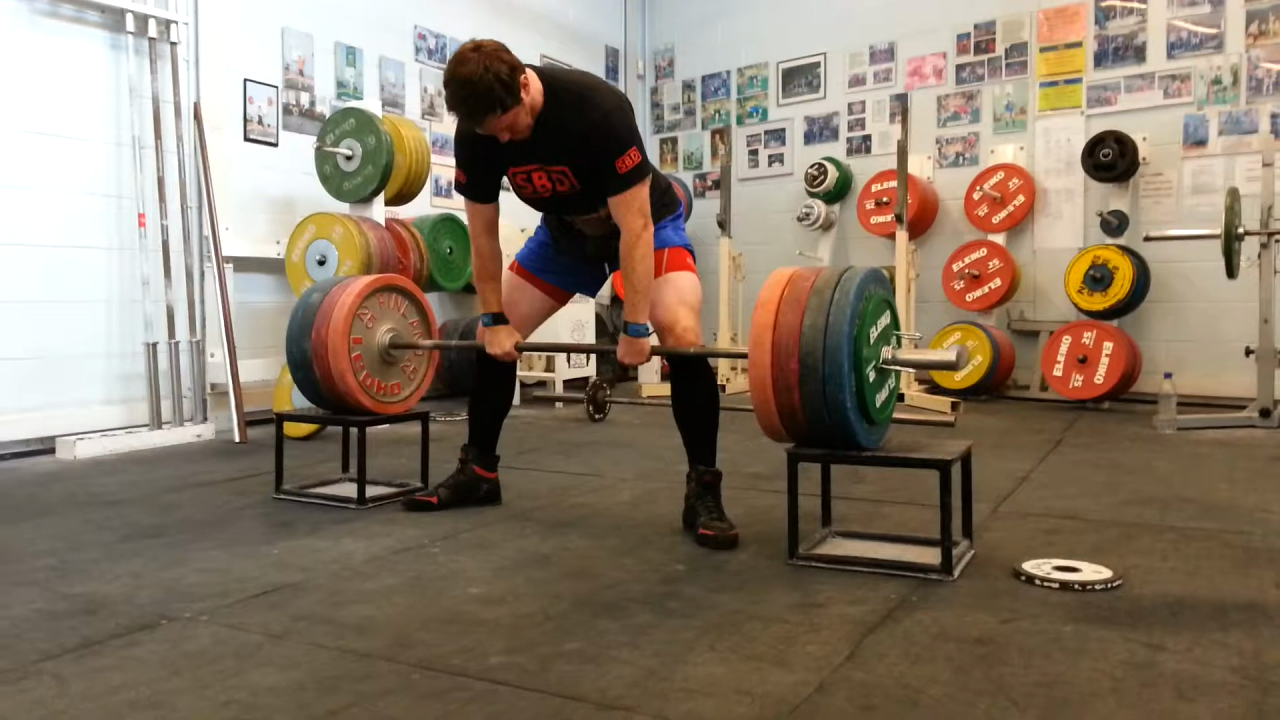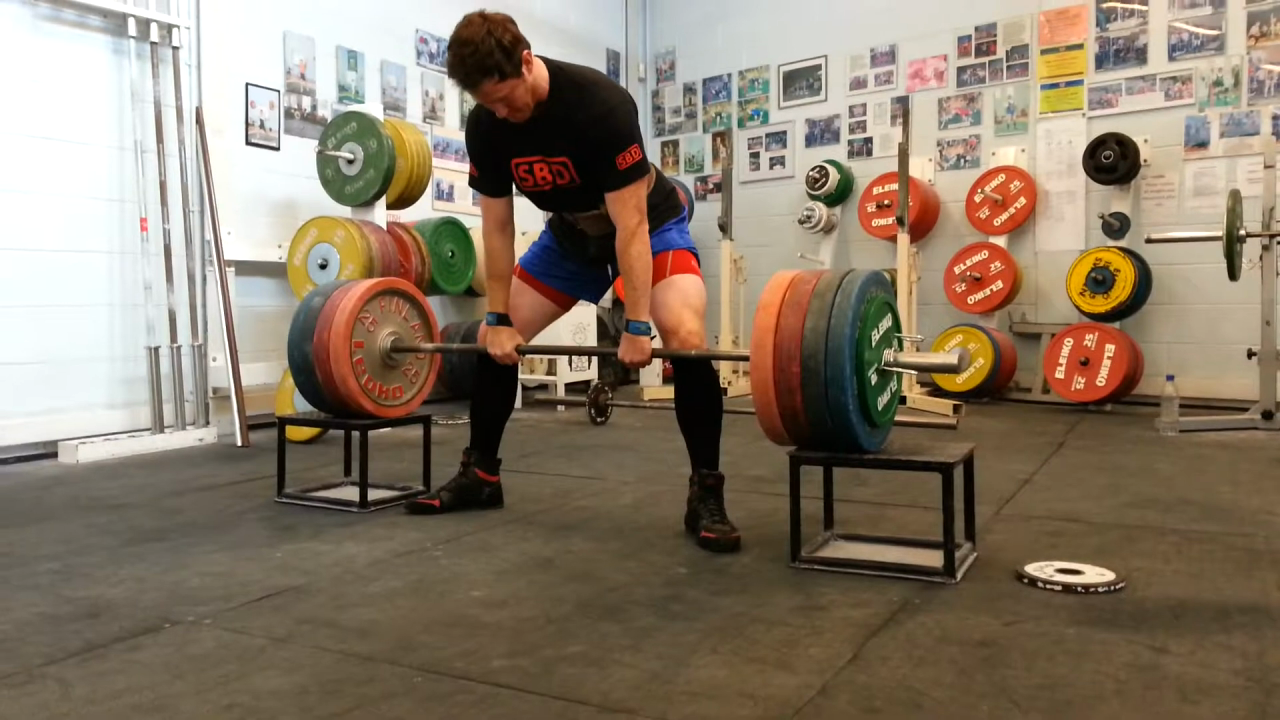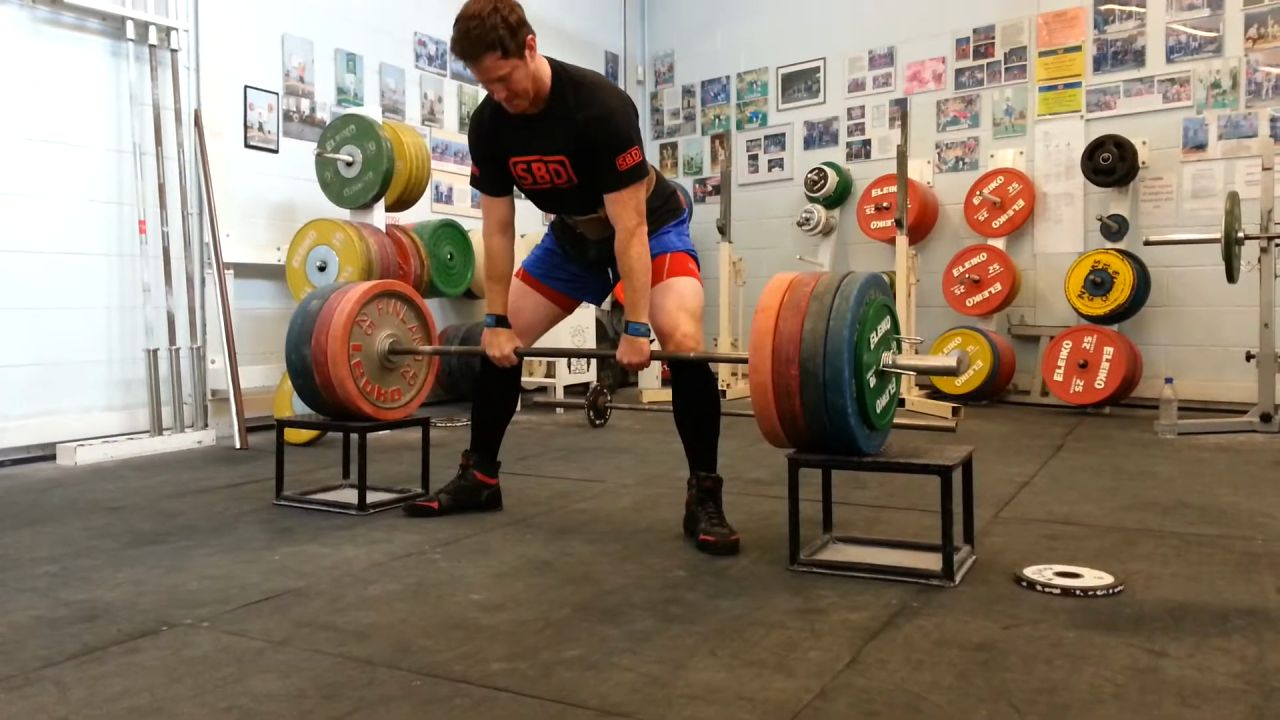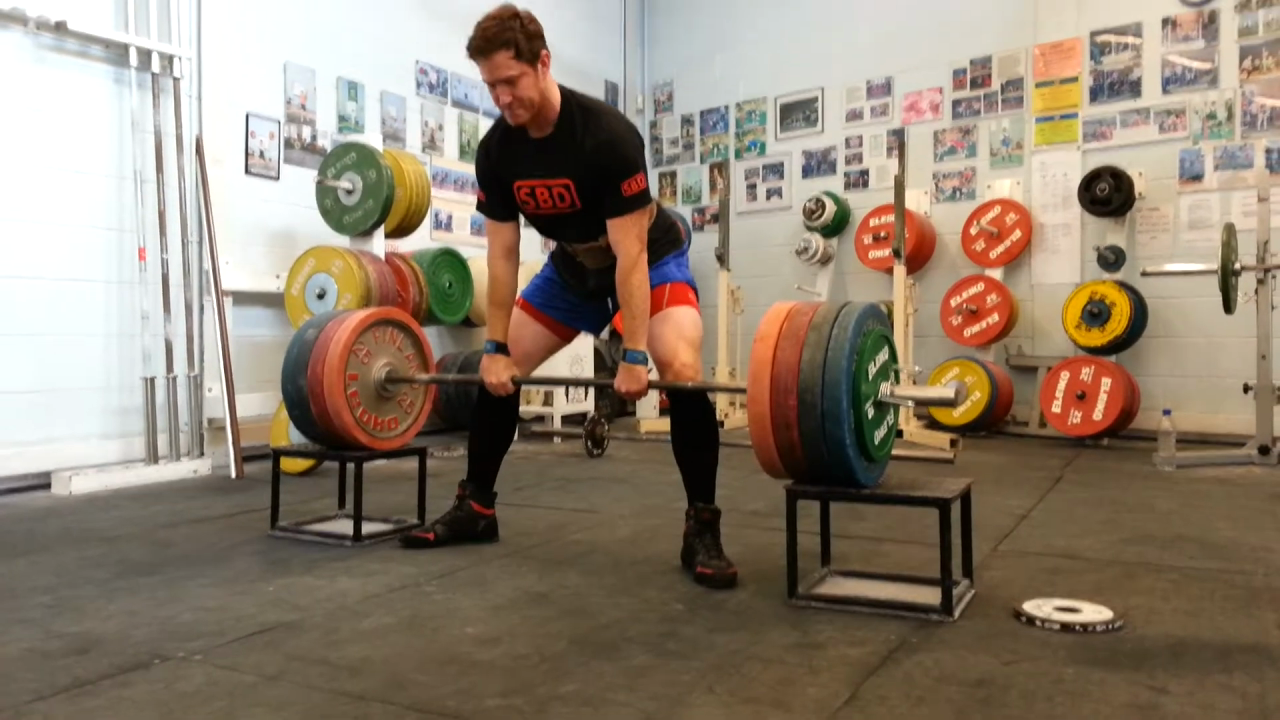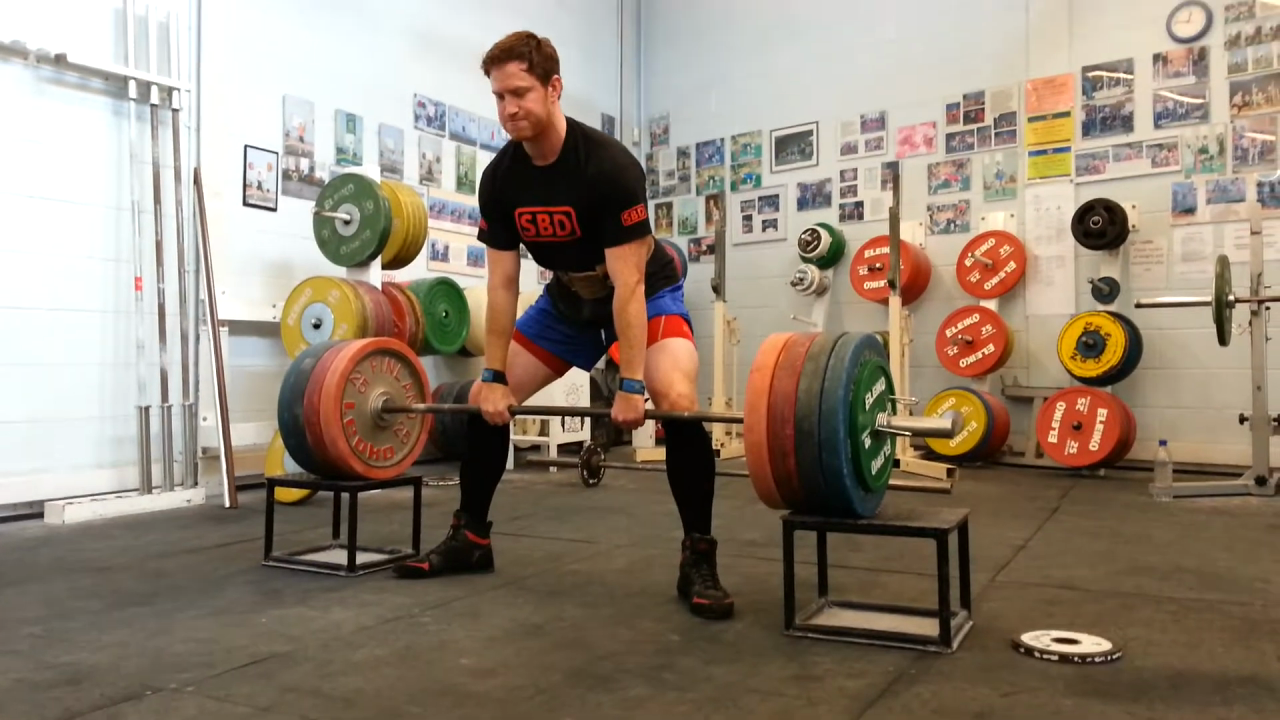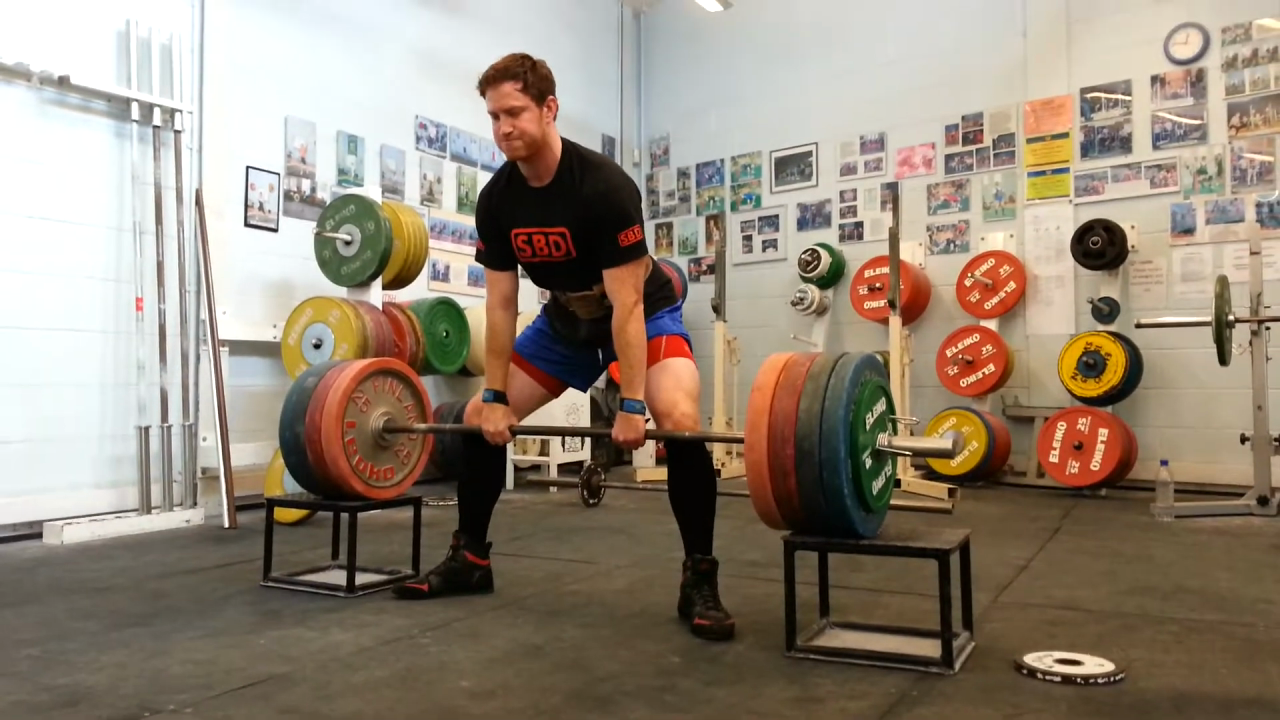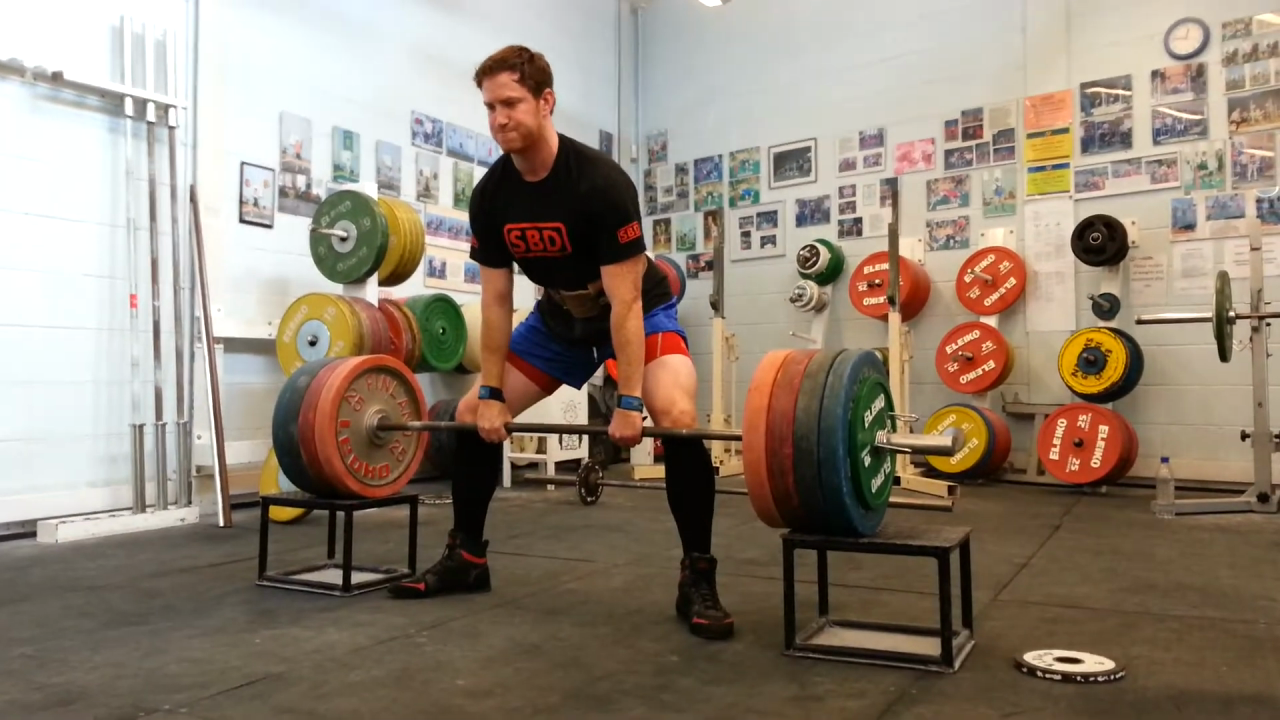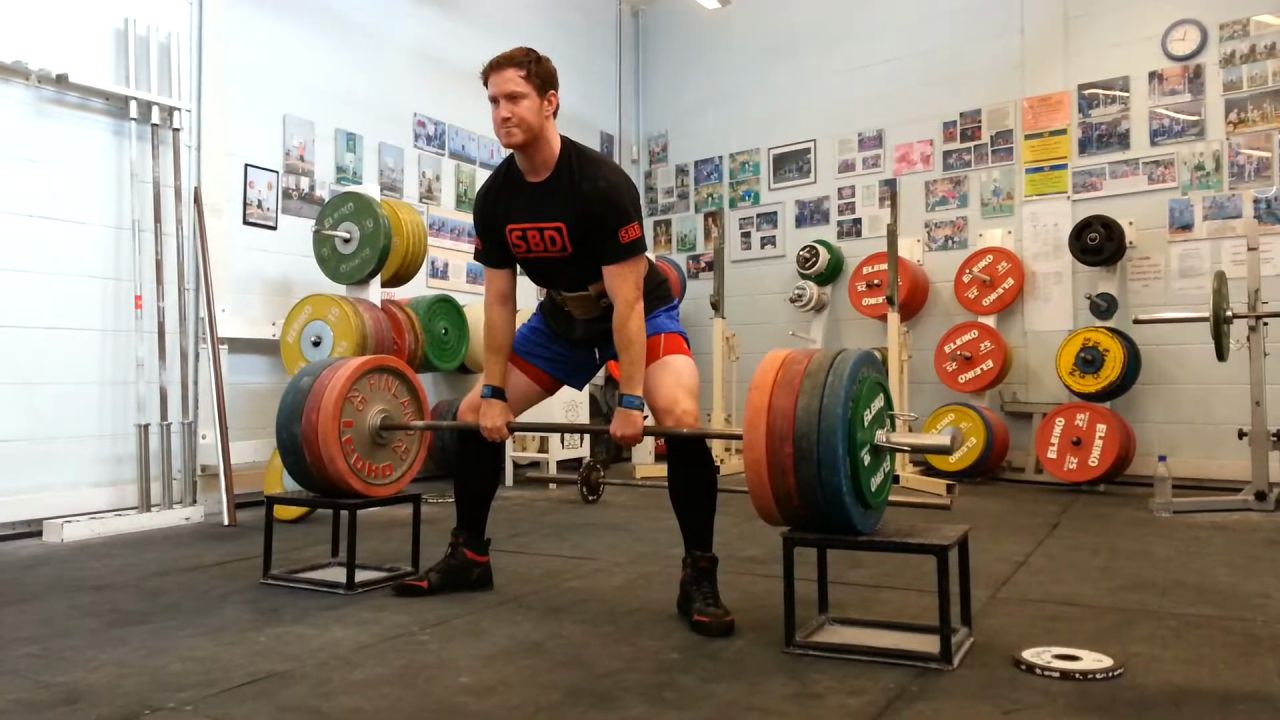
dt=0.4s
person 1, frame 1
left shoulder: (597, 108)
right shoulder: (476, 133)
left elbow: (634, 226)
right elbow: (483, 232)
left wrist: (635, 328)
right wrist: (492, 318)
left hip: (645, 222)
right hip: (565, 228)
left knee: (681, 334)
right knee: (495, 336)
left ankle: (703, 490)
right ankle: (478, 470)
person 1, frame 2
left shoulder: (600, 104)
right shoulder: (484, 125)
left elbow: (631, 224)
right elbow: (497, 227)
left wrist: (637, 326)
right wrist: (498, 319)
left hip: (650, 224)
right hip: (570, 232)
left knee: (686, 336)
right knee: (495, 339)
left ankle: (706, 494)
right ankle: (480, 474)
person 1, frame 3
left shoulder: (600, 107)
right shoulder: (488, 124)
left elbow: (630, 226)
right elbow: (498, 227)
left wrist: (636, 328)
right wrist: (496, 321)
left hip: (651, 227)
right hip: (572, 236)
left knee: (682, 340)
right knee: (497, 342)
left ankle: (704, 497)
right ankle: (479, 476)
person 1, frame 4
left shoulder: (607, 134)
right shoulder: (496, 149)
left elbow: (631, 254)
right elbow: (502, 253)
left wrist: (634, 356)
right wrist: (496, 348)
left hip: (651, 260)
right hip: (572, 266)
left knee: (681, 369)
right knee: (495, 373)
left ankle: (702, 529)
right ankle: (476, 507)
person 1, frame 5
left shoulder: (609, 166)
right shoulder: (500, 177)
left elbow: (628, 283)
right elbow: (502, 282)
left wrist: (630, 386)
right wrist: (493, 376)
left hip: (646, 295)
right hip: (567, 299)
left knee: (676, 400)
right knee: (485, 400)
left ankle: (698, 560)
right ankle: (471, 537)
person 1, frame 6
left shoulder: (604, 186)
right shoulder: (496, 199)
left elbow: (626, 304)
right elbow: (500, 303)
left wrist: (630, 406)
right wrist: (495, 395)
left hip: (644, 314)
right hip: (565, 319)
left knee: (678, 419)
right knee: (479, 418)
left ankle: (699, 580)
right ankle: (470, 558)
person 1, frame 7
left shoulder: (601, 183)
right shoulder: (490, 195)
left elbow: (625, 301)
right elbow: (496, 300)
left wrist: (628, 404)
right wrist: (489, 394)
left hip: (640, 313)
right hip: (559, 317)
left knee: (676, 417)
right knee: (472, 415)
left ankle: (698, 580)
right ankle: (466, 557)
person 1, frame 8
left shoulder: (602, 184)
right shoulder: (494, 196)
left elbow: (627, 301)
right elbow: (499, 300)
left wrist: (630, 401)
right wrist: (493, 393)
left hip: (641, 314)
right hip: (561, 318)
left knee: (679, 417)
right knee: (474, 415)
left ankle: (699, 577)
right ankle: (469, 555)
